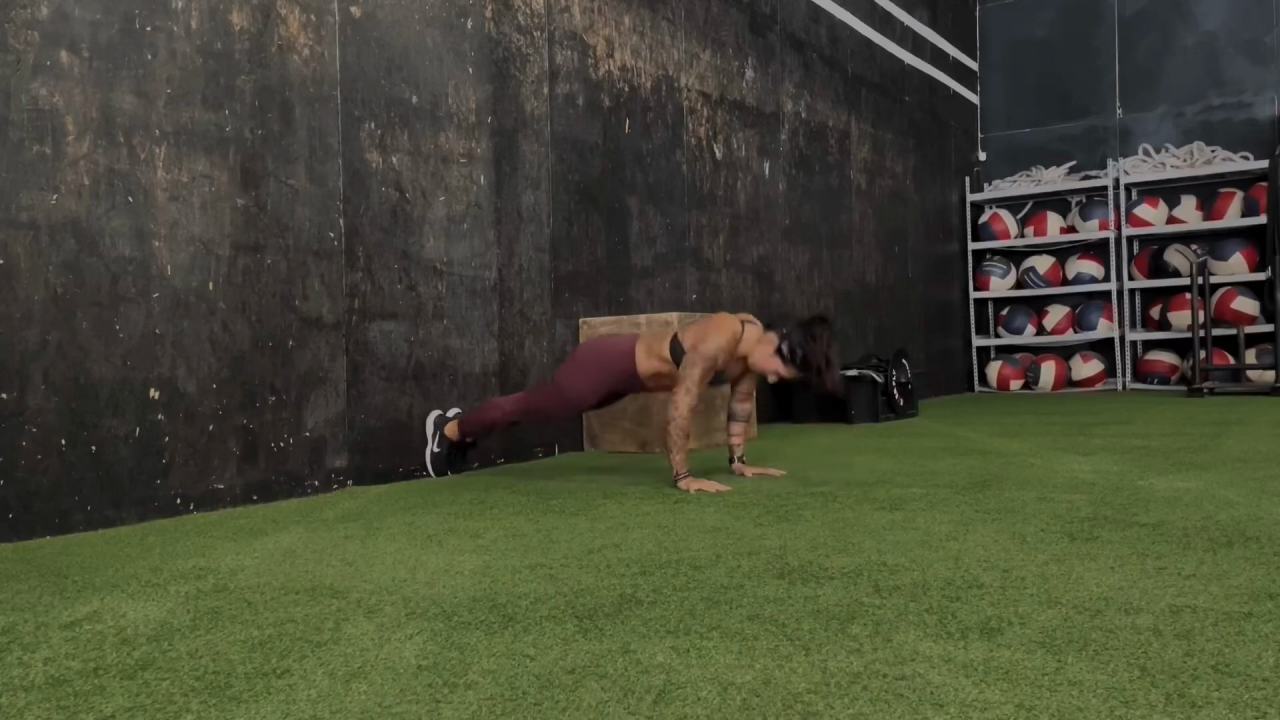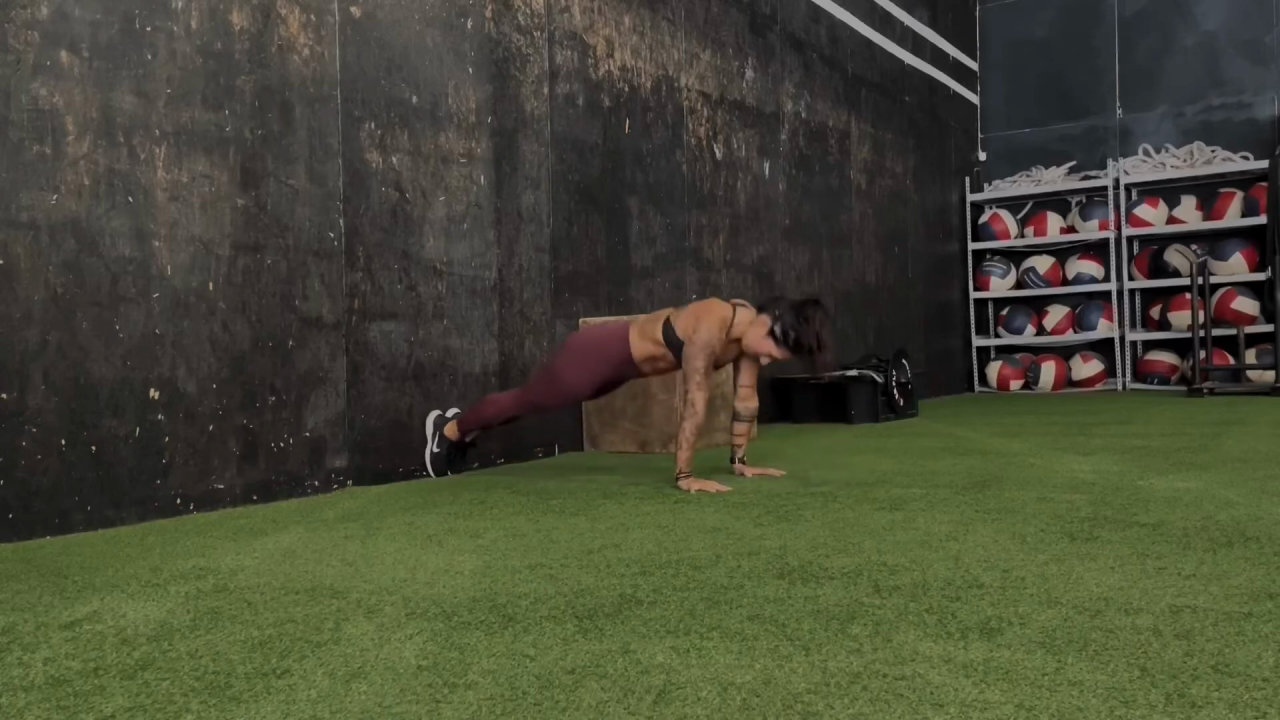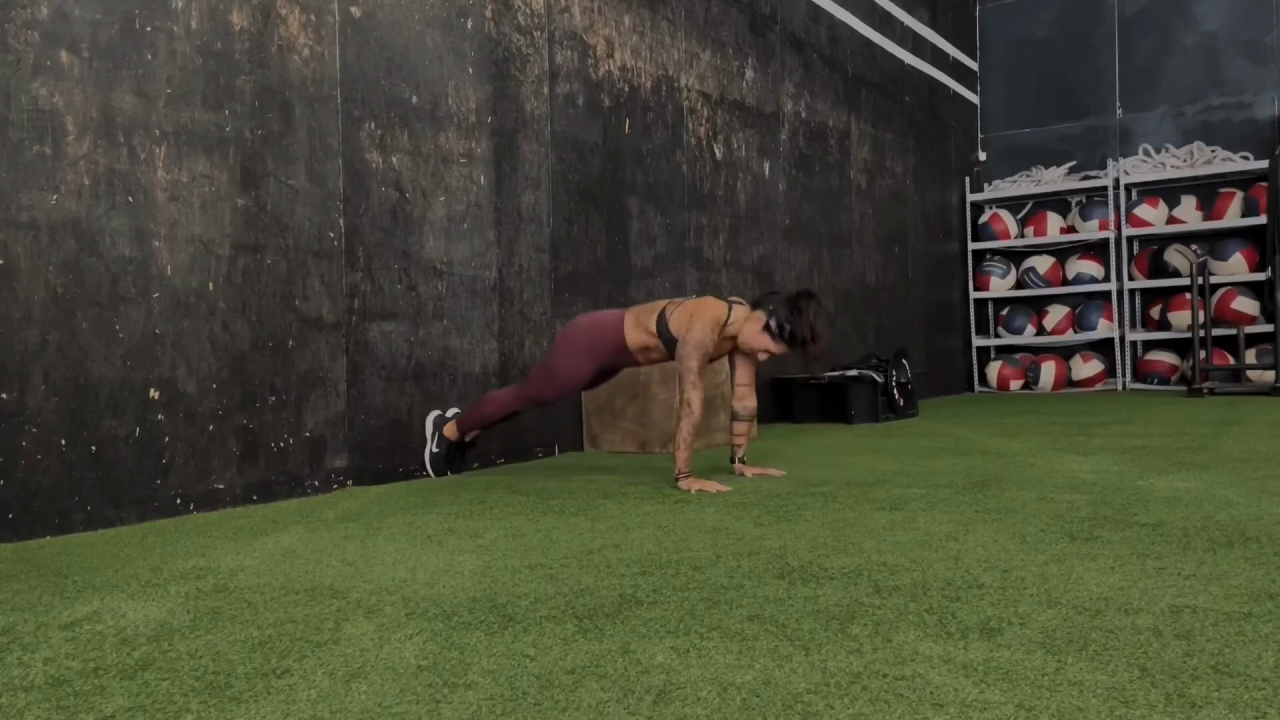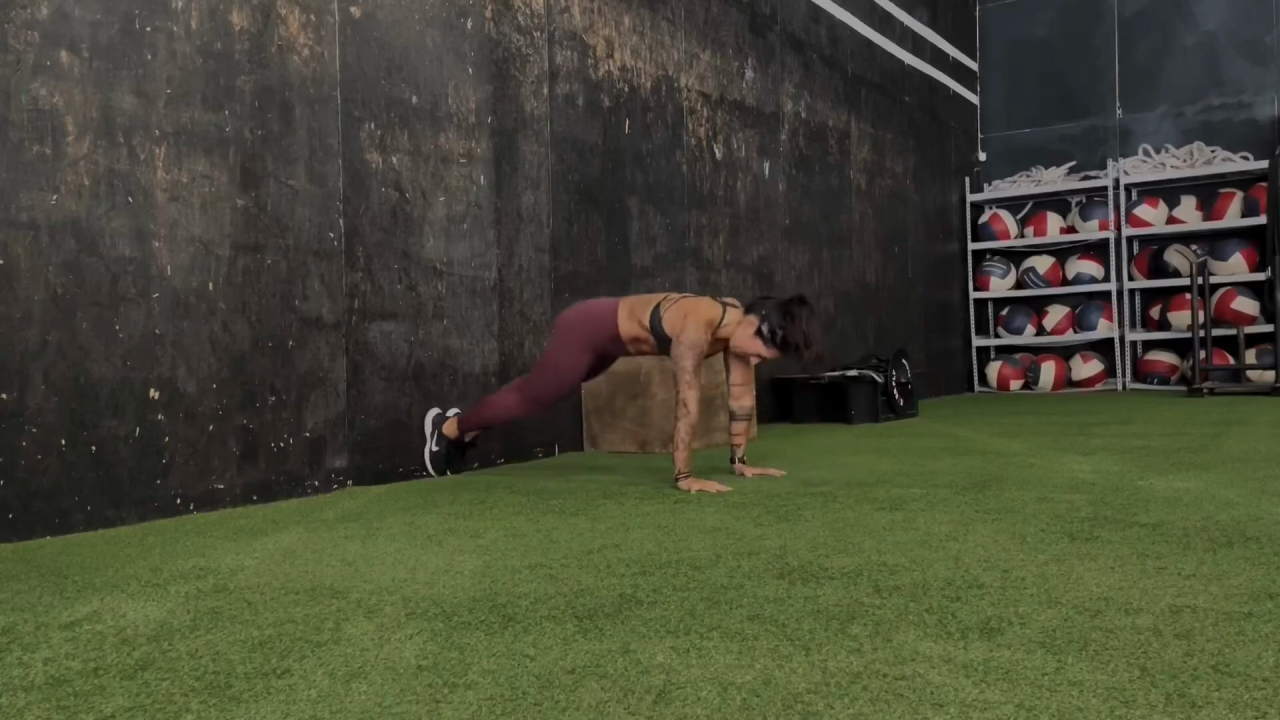
dt=0.1s
person 1, frame 1
left shoulder: (756, 341)
right shoulder: (719, 342)
left elbow: (740, 404)
right elbow: (681, 407)
left wrist: (738, 460)
right wrist: (682, 475)
left hip: (628, 370)
right hip: (605, 363)
left knee: (534, 406)
right knee: (525, 407)
left ankle: (463, 426)
right ankle: (448, 429)
person 1, frame 2
left shoulder: (750, 330)
right shoulder: (713, 329)
left elbow: (746, 398)
right elbow: (694, 403)
left wrist: (739, 460)
right wrist: (684, 475)
left hip: (625, 358)
right hip: (601, 352)
left knee: (530, 400)
right knee: (522, 401)
left ankle: (462, 432)
right ankle: (448, 429)
person 1, frame 3
left shoulder: (745, 322)
right shoulder: (706, 324)
left elbow: (744, 395)
right elbow: (691, 401)
left wrist: (740, 460)
right wrist: (684, 475)
left hip: (614, 350)
right hip: (594, 339)
left knee: (537, 390)
right knee: (527, 395)
left ankle: (462, 427)
right ankle: (447, 430)
person 1, frame 4
left shoulder: (739, 325)
right shoulder: (699, 325)
left elbow: (741, 395)
right elbow: (687, 401)
left wrist: (739, 460)
right wrist: (683, 476)
left hip: (613, 338)
right hip: (588, 327)
left knee: (533, 390)
right knee: (528, 399)
left ankle: (463, 430)
right ankle: (448, 429)
